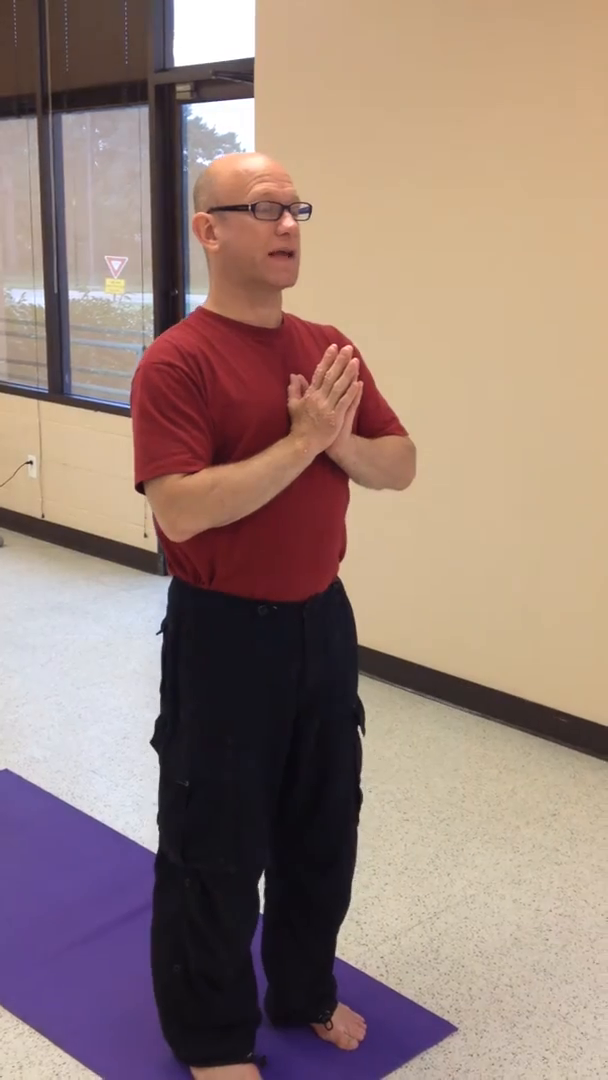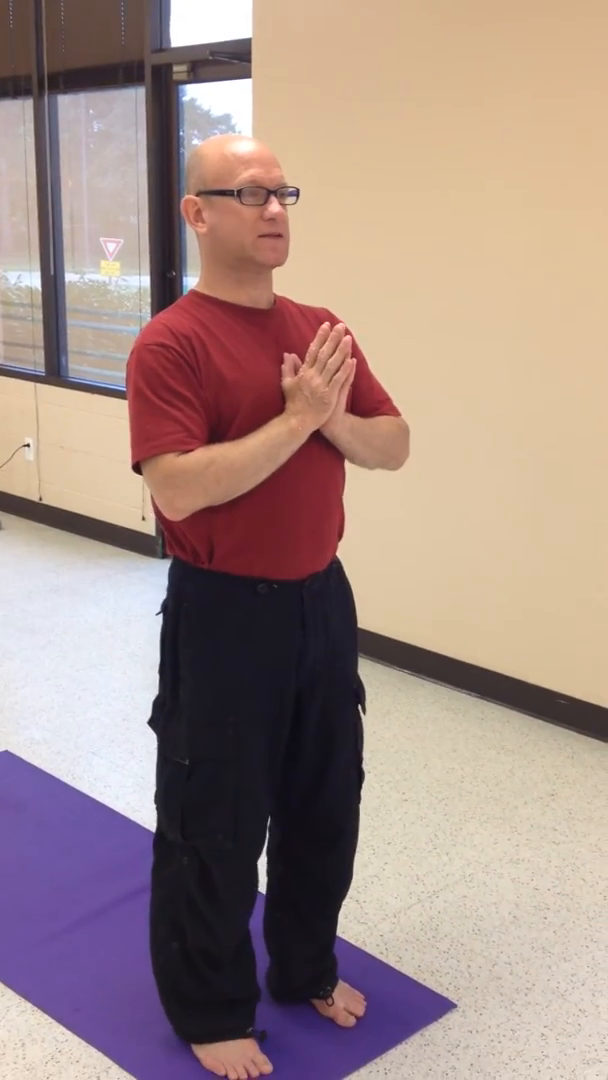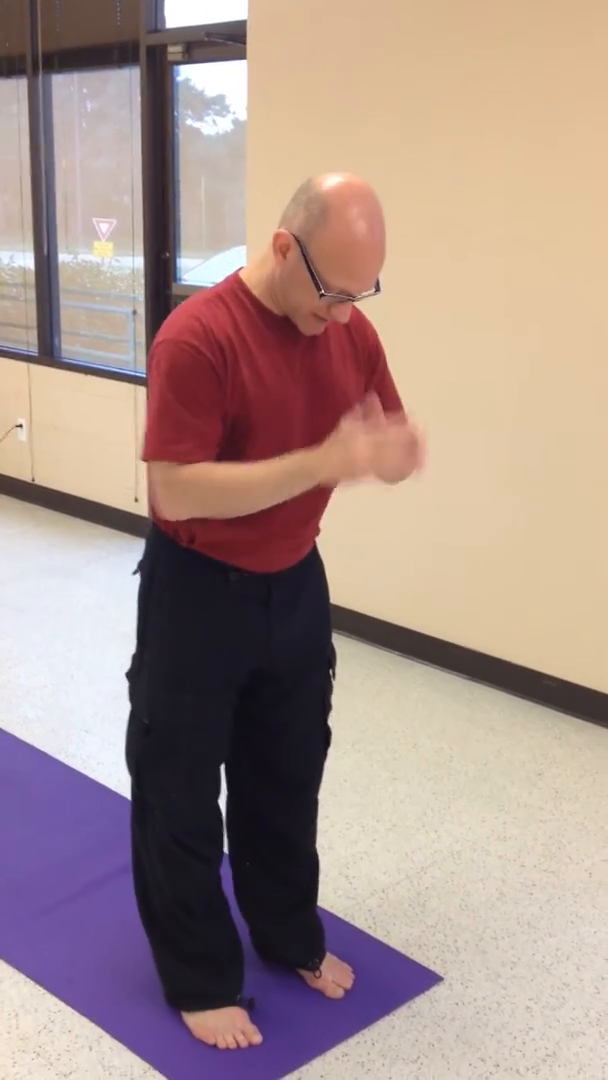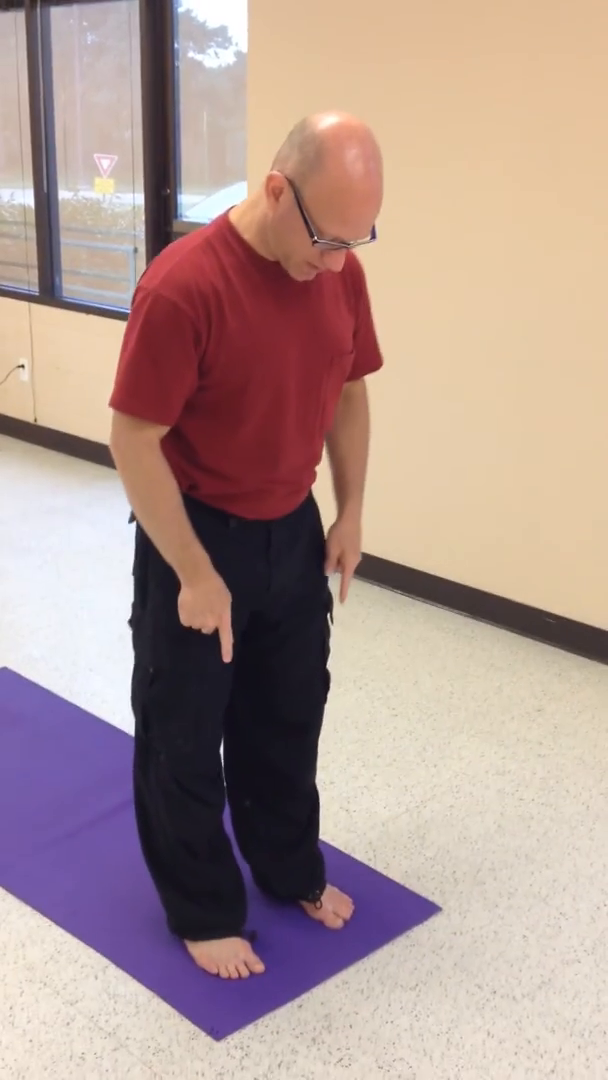
dt=1s
person 1, frame 1
left shoulder: (329, 349)
right shoulder: (176, 362)
left elbow: (400, 464)
right elbow: (180, 511)
left wrist: (341, 440)
right wrist: (301, 441)
left hip: (322, 620)
right hip: (223, 636)
left knee: (324, 828)
right knee: (216, 846)
left ankle: (305, 991)
person 1, frame 2
left shoulder: (323, 329)
right shoulder: (171, 343)
left elbow: (393, 444)
right elbow: (178, 488)
left wrist: (334, 418)
right wrist: (294, 419)
left hip: (321, 599)
right hip: (222, 615)
left knee: (325, 806)
right knee: (214, 824)
left ankle: (305, 967)
person 1, frame 3
left shoulder: (350, 332)
right shoulder: (197, 335)
left elbow: (391, 444)
right elbow: (178, 490)
left wrist: (396, 450)
right wrist: (326, 460)
left hip: (296, 585)
right hip: (197, 593)
left knee: (287, 776)
right knee: (181, 790)
left ankle: (290, 936)
right ankle: (199, 978)
person 1, frame 4
left shoulder: (342, 272)
right shoulder: (181, 286)
right elbow: (134, 442)
left wrist: (350, 511)
right wrist: (195, 575)
left hip: (294, 532)
right hip: (197, 540)
left knee: (289, 718)
right knee: (185, 738)
left ankle: (290, 869)
right ankle: (202, 910)
